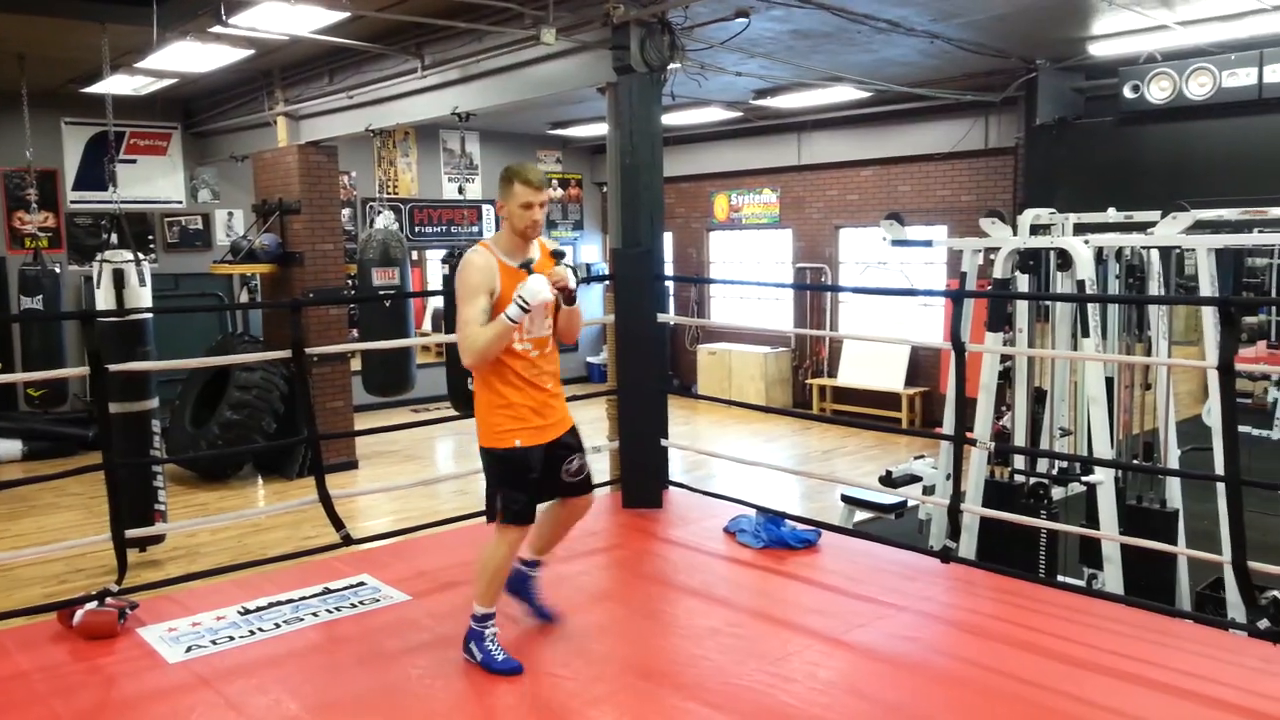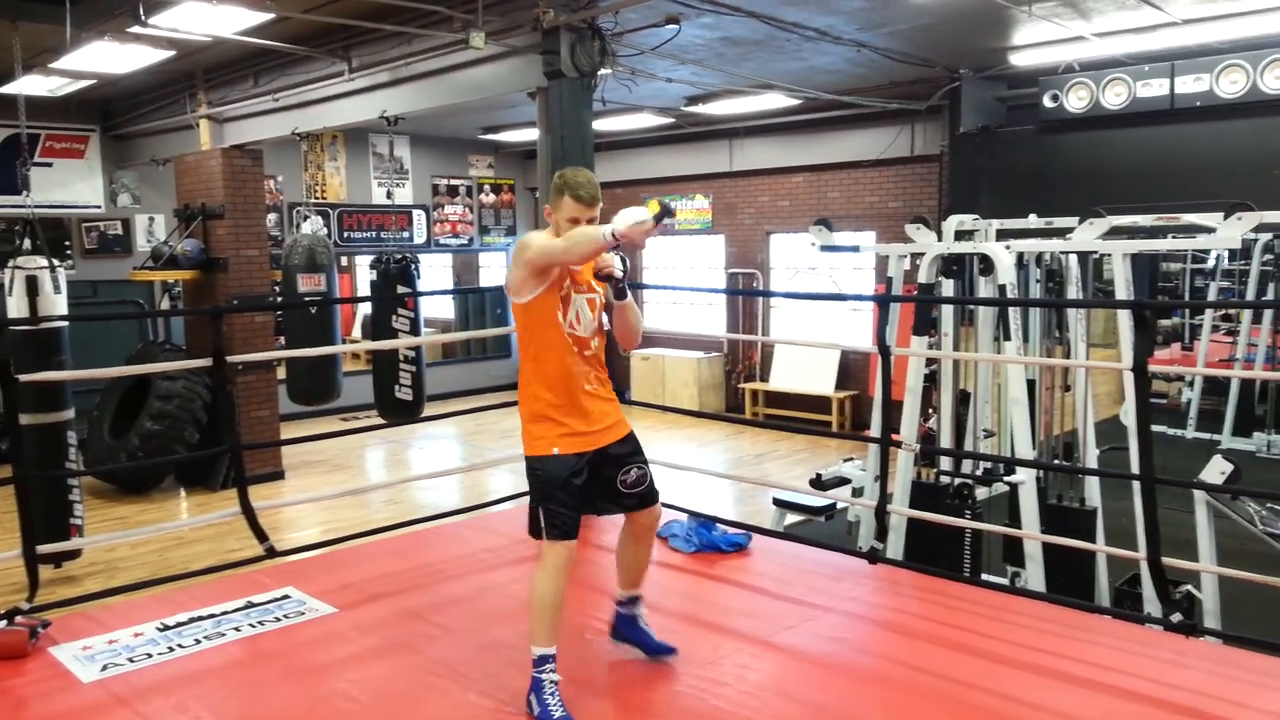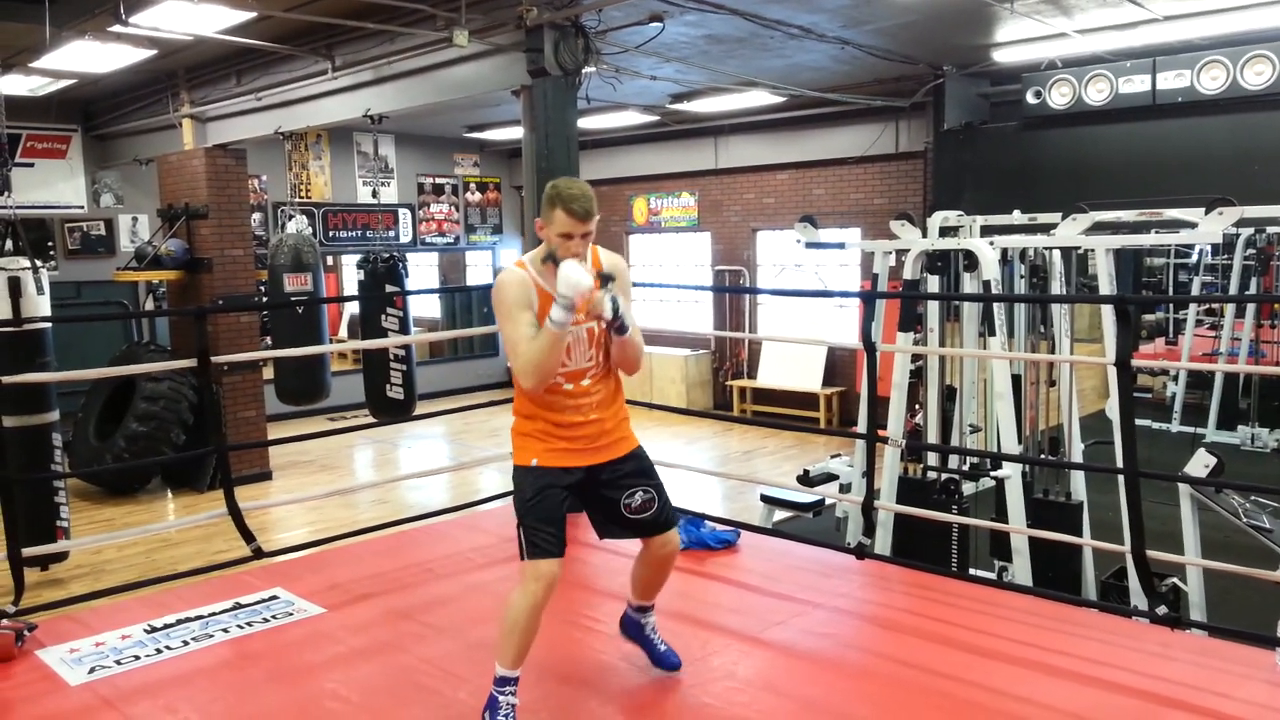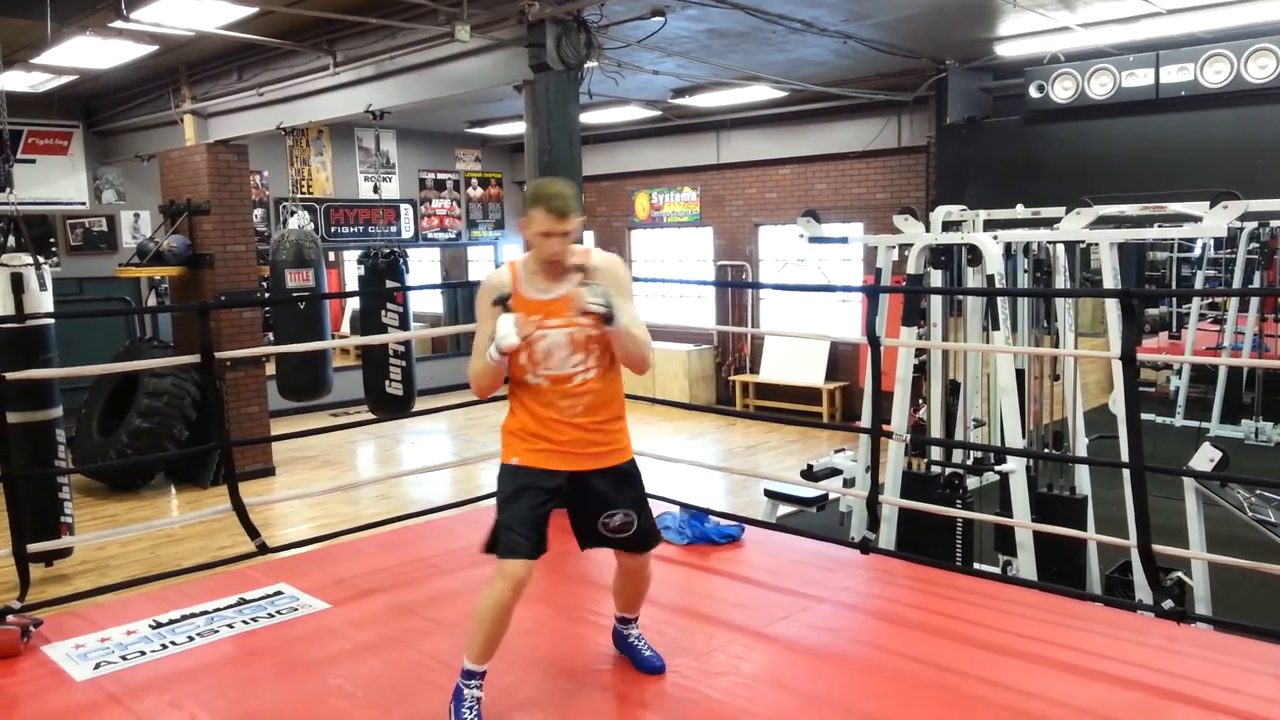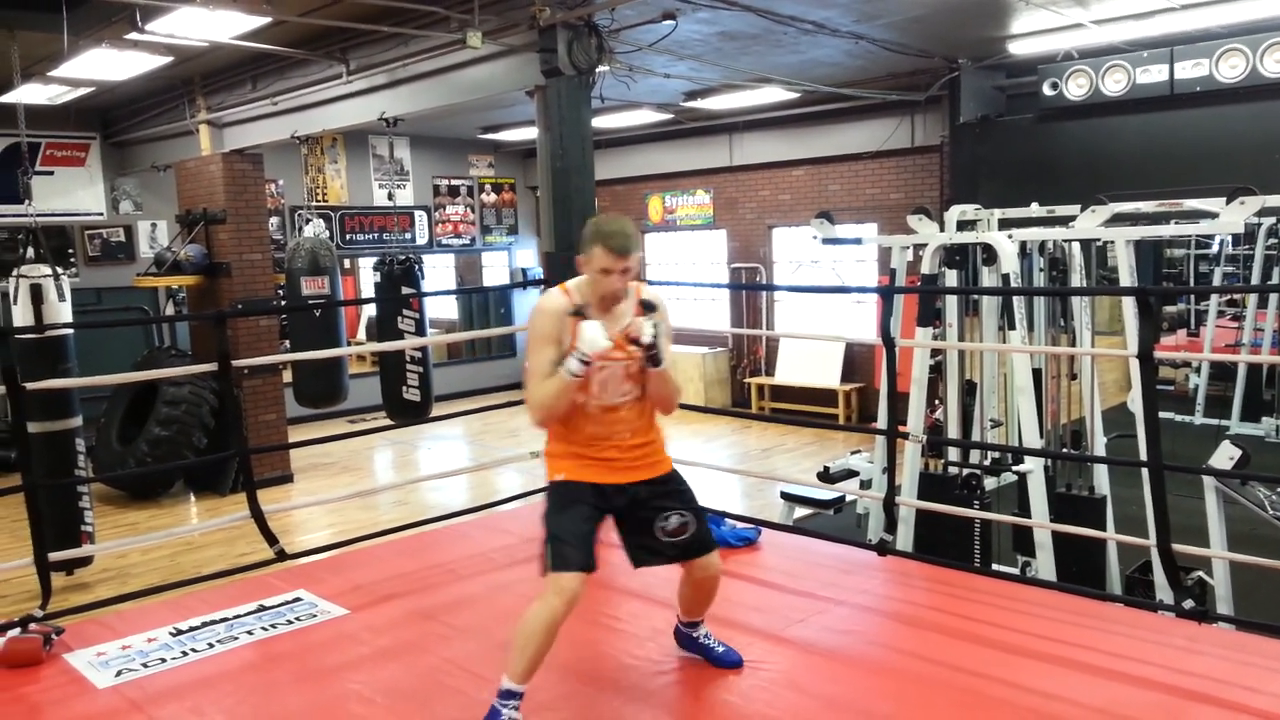
dt=1s
person 1, frame 1
left shoulder: (548, 253)
right shoulder: (479, 265)
left elbow: (568, 336)
right elbow: (472, 355)
left wrist: (567, 294)
right wrist: (521, 304)
left hip: (553, 412)
right hip: (508, 421)
left knee: (577, 499)
right knee: (512, 527)
left ankle: (523, 573)
right ankle: (481, 631)
person 1, frame 2
left shoulder: (597, 258)
right shoulder: (532, 250)
left elbow: (628, 341)
right elbow: (560, 248)
left wrist: (618, 287)
right wrist: (623, 225)
left hip: (604, 418)
right hip: (553, 430)
left knee: (645, 514)
right knee: (559, 550)
left ankle: (627, 616)
person 1, frame 3
left shoulder: (611, 267)
right shoulder: (515, 282)
left elbow: (631, 365)
right elbow: (529, 381)
left wrist: (618, 319)
right wrist: (563, 303)
left hip: (613, 440)
right hip: (544, 450)
left knee: (664, 541)
right knee: (541, 574)
left ankle: (638, 618)
person 1, frame 4
left shoulder: (606, 268)
right shoulder: (499, 286)
left elbow: (641, 362)
right elbow: (480, 387)
left wrist: (611, 318)
right wrist: (498, 347)
left hip: (605, 450)
right hip: (531, 452)
left knee: (637, 556)
right knee: (510, 576)
left ankle: (626, 631)
person 1, frame 5
left shoulder: (648, 306)
right shoulder: (552, 309)
left elbow: (667, 405)
right elbow: (541, 413)
left wrist: (655, 353)
right wrist: (582, 356)
left hip: (645, 464)
right hip: (577, 469)
left knee: (705, 564)
right knee: (563, 588)
left ankle: (690, 630)
